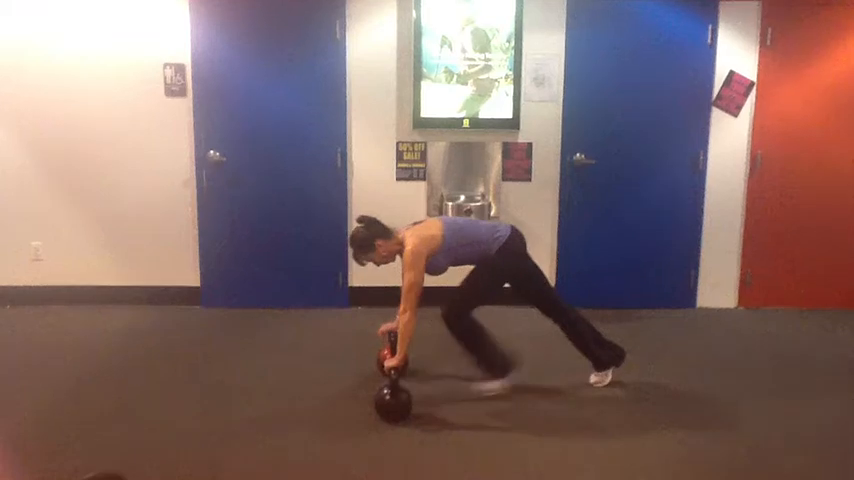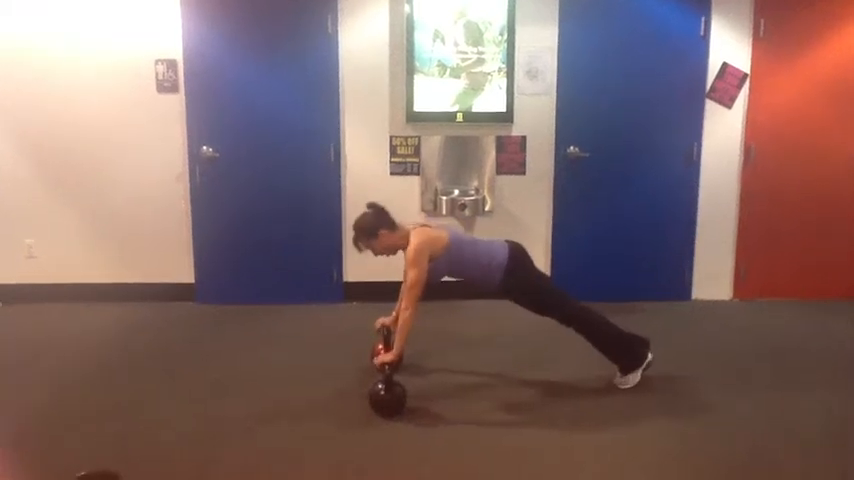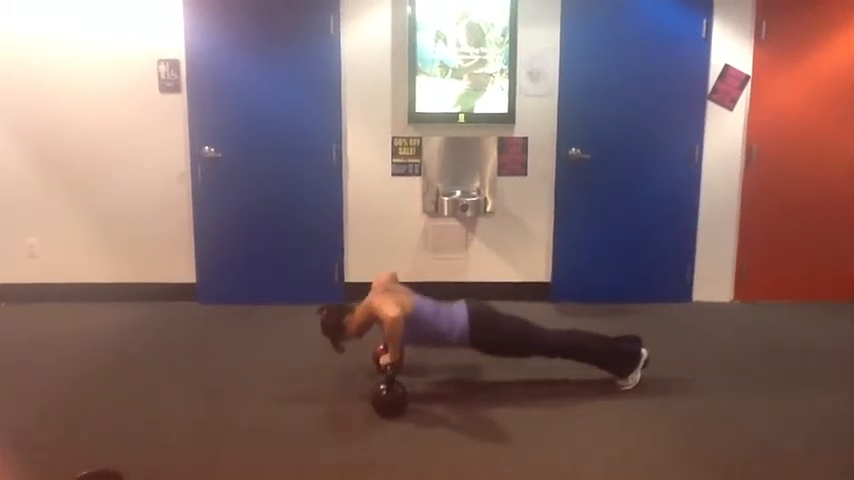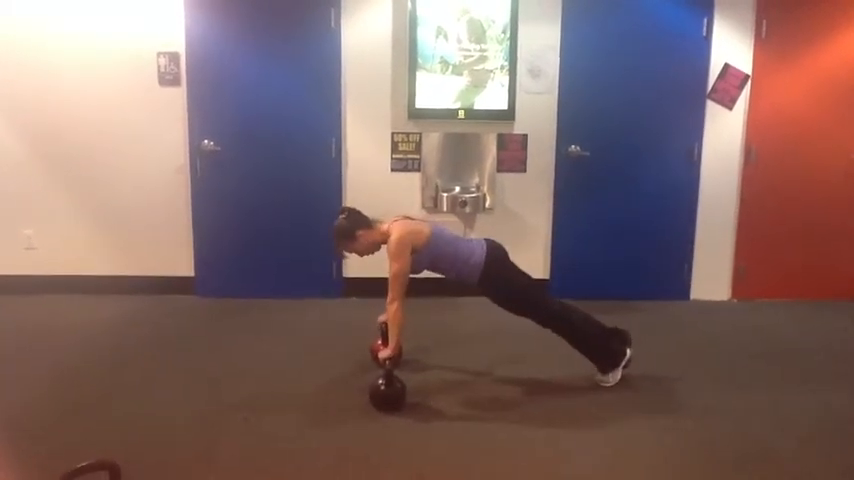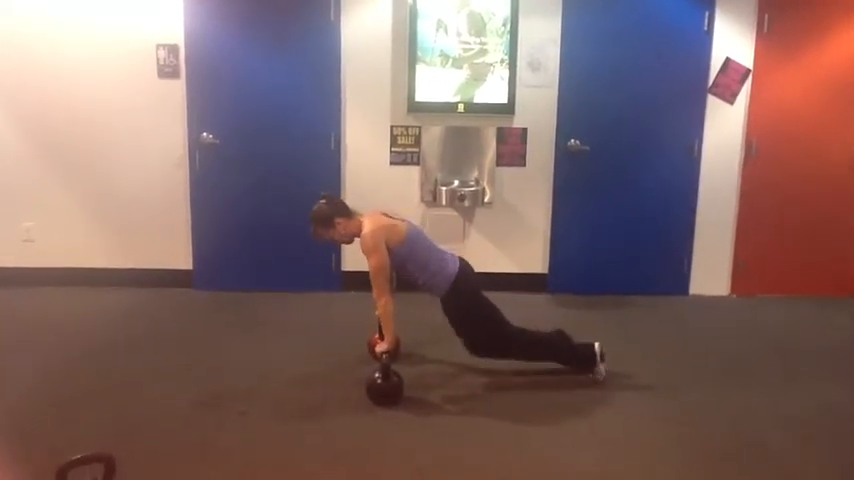
dt=1s
person 1, frame 1
left shoulder: (414, 246)
right shoulder: (405, 239)
left elbow: (410, 307)
right elbow: (409, 291)
left wrist: (399, 357)
right wrist: (398, 323)
left hip: (503, 248)
right hip: (506, 243)
left knee: (455, 313)
right knee: (551, 305)
left ankle: (499, 371)
right ankle: (607, 358)
person 1, frame 2
left shoulder: (417, 245)
right shoulder: (411, 237)
left elbow: (411, 305)
right elbow: (409, 284)
left wrist: (395, 352)
right wrist: (393, 317)
left hip: (509, 269)
right hip: (505, 261)
left knee: (565, 311)
right knee: (564, 309)
left ankle: (634, 358)
right ankle: (633, 348)
person 1, frame 3
left shoulder: (375, 302)
right shoulder: (379, 288)
left elbow: (394, 319)
right elbow: (393, 275)
left wrist: (393, 355)
left hip: (475, 328)
right hip: (471, 316)
left knee: (545, 343)
right knee: (546, 339)
left ankle: (629, 357)
right ankle: (626, 347)
person 1, frame 4
left shoulder: (397, 240)
right shoulder: (393, 228)
left elbow: (396, 299)
left wrist: (392, 347)
right wrist: (390, 315)
left hip: (487, 268)
right hip: (486, 257)
left knee: (544, 311)
right knee: (544, 305)
left ankle: (613, 356)
right ankle: (614, 341)
person 1, frame 5
left shoulder: (370, 236)
right shoulder: (374, 221)
left elbow: (382, 294)
right elbow: (387, 287)
left wrist: (389, 341)
right wrist: (385, 312)
left hip: (455, 285)
right hip: (453, 275)
left knee: (505, 337)
right knee: (480, 343)
left ankle: (588, 356)
right ankle: (555, 343)
